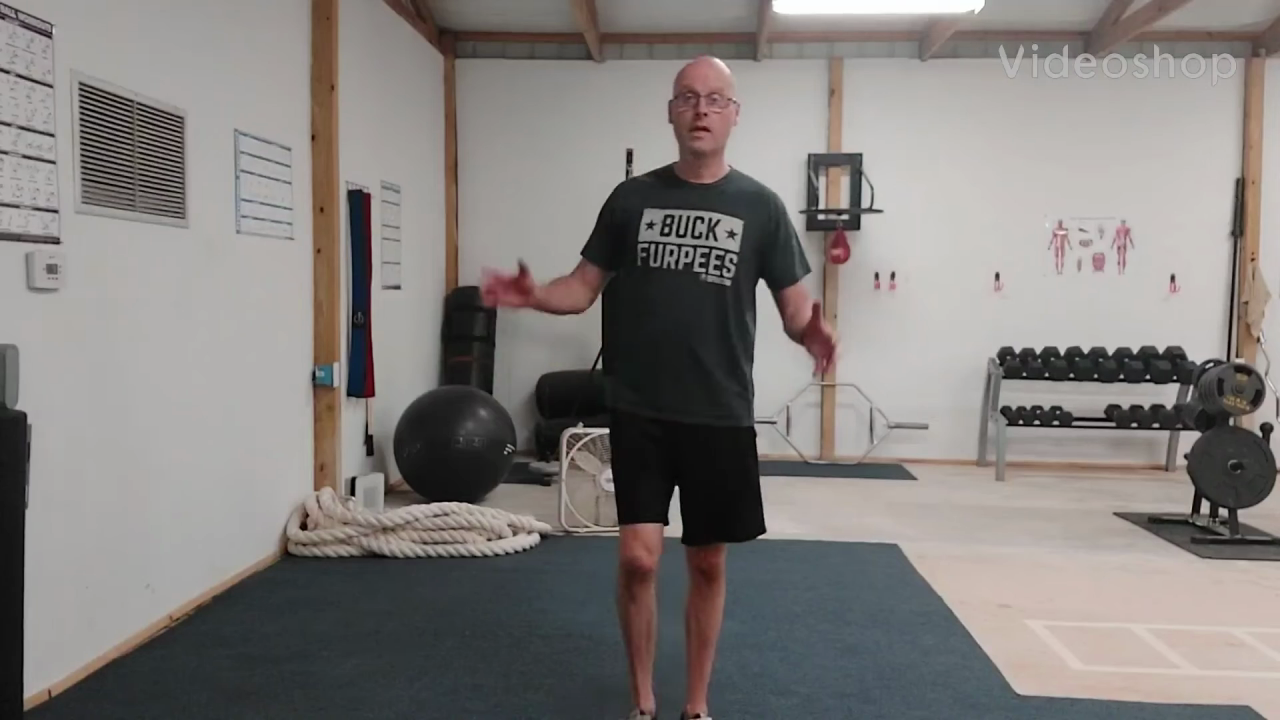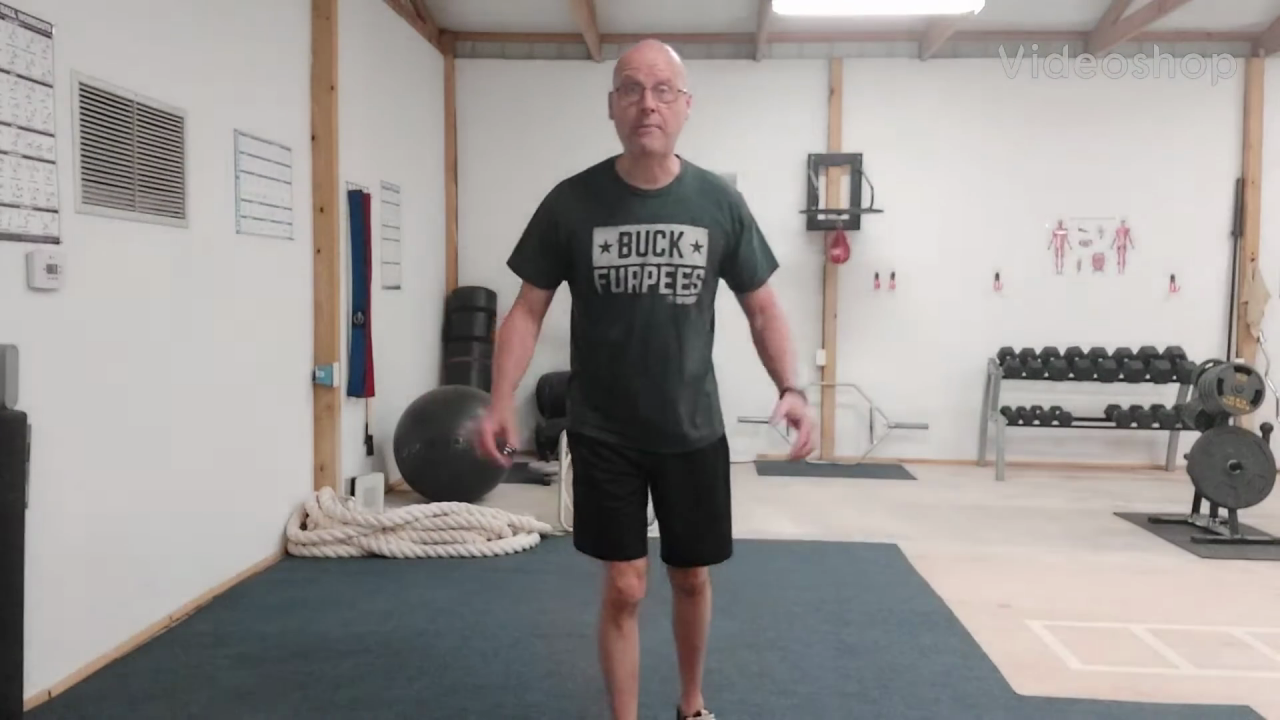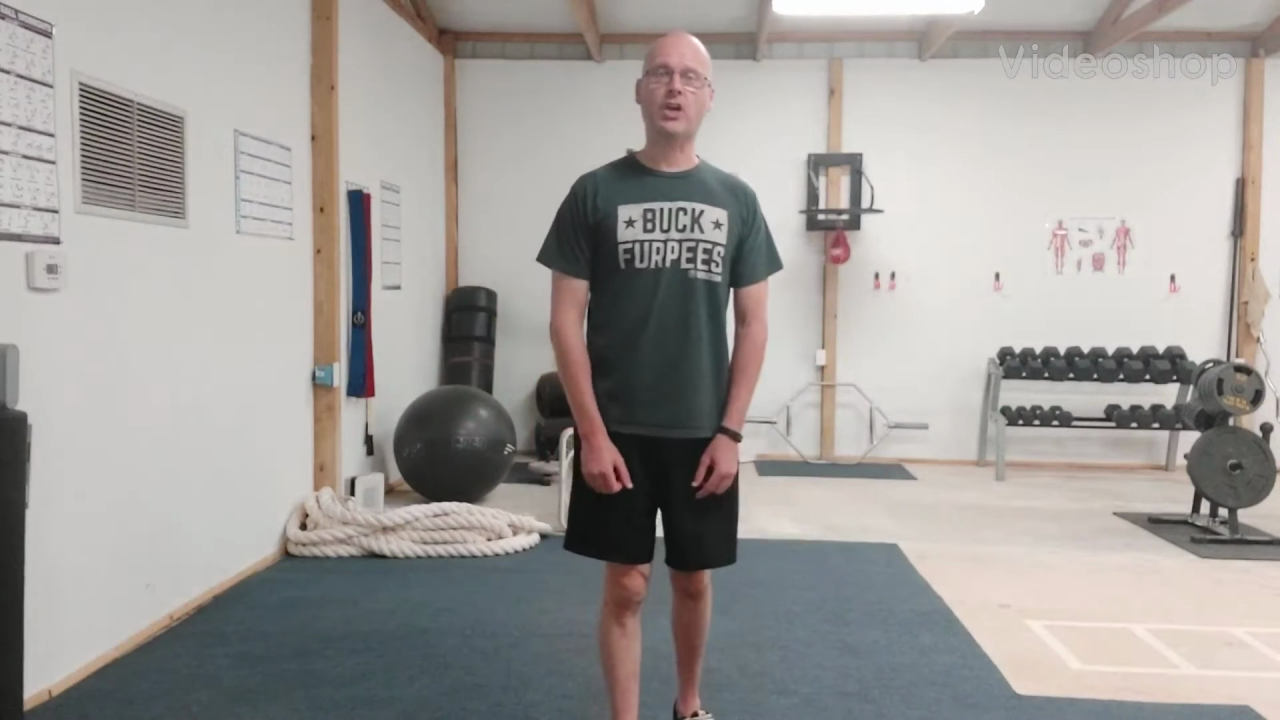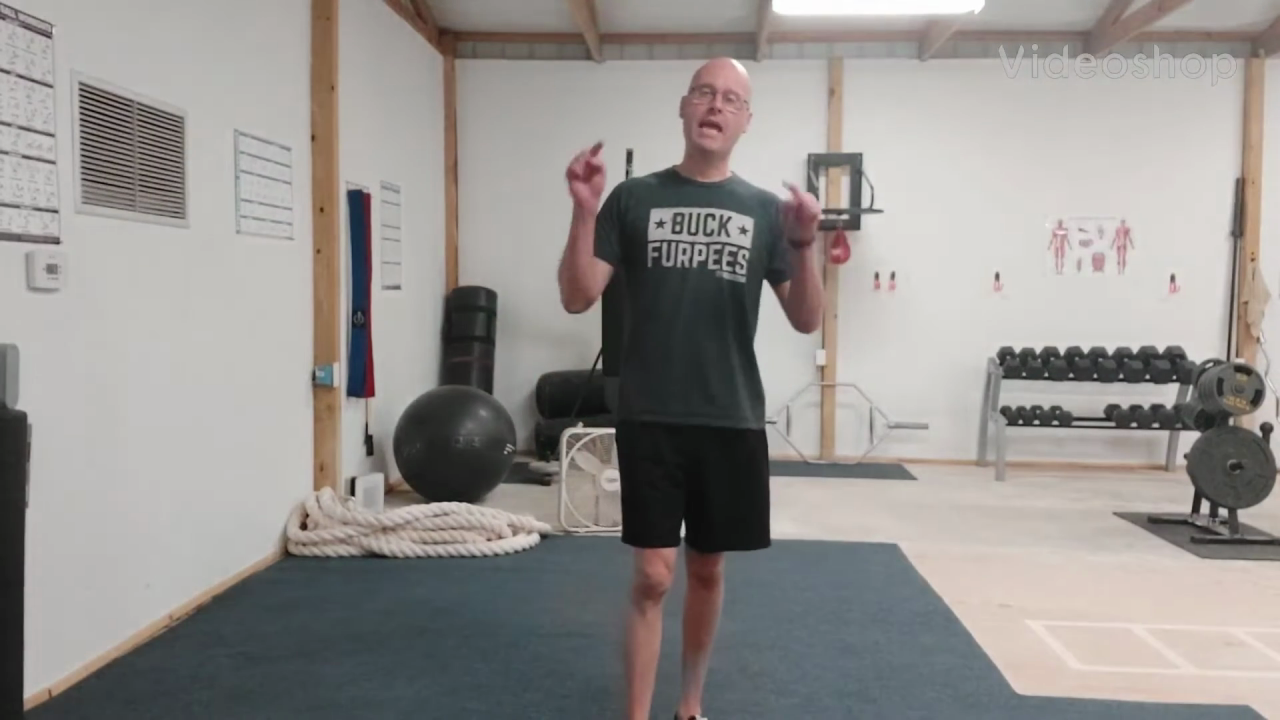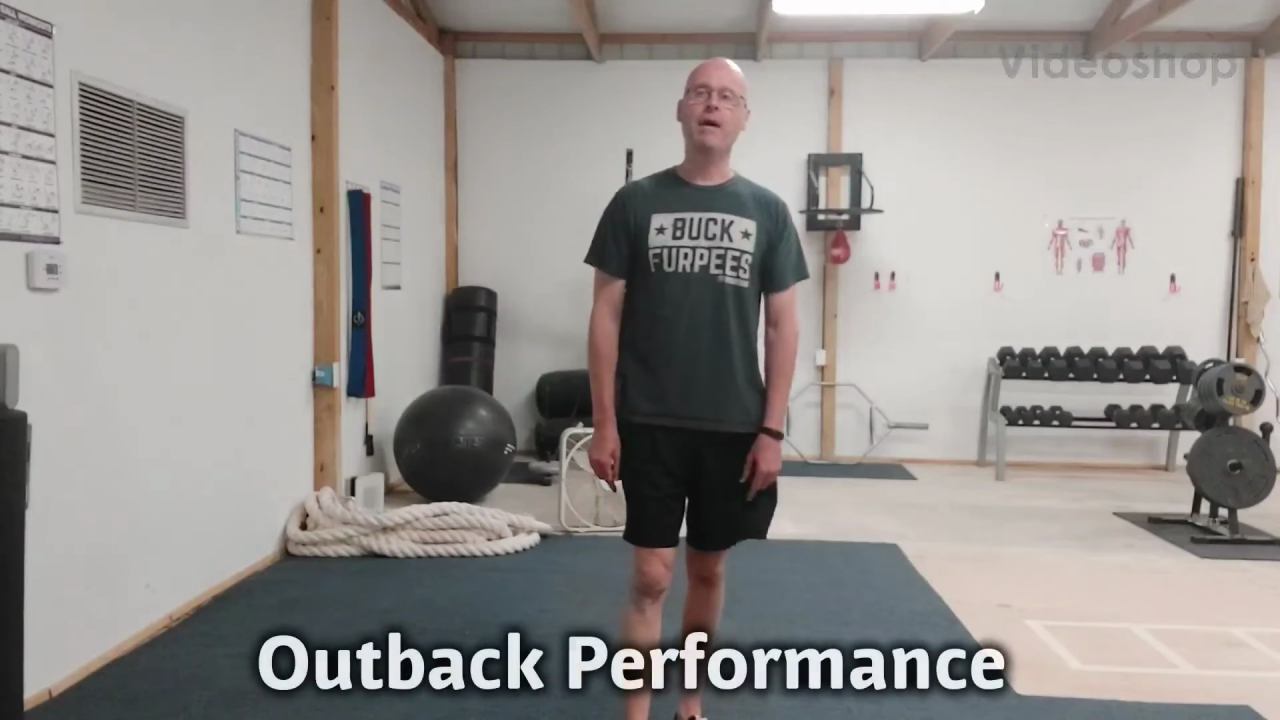
dt=1s
person 1, frame 1
left shoulder: (760, 206)
right shoulder: (632, 197)
left elbow: (793, 306)
right elbow: (585, 285)
left wrist: (811, 332)
right wrist: (533, 295)
left hip: (721, 418)
right hip: (638, 412)
left knee: (708, 565)
right knee: (638, 558)
person 1, frame 2
left shoulder: (719, 202)
right shoulder: (571, 204)
left elbow: (762, 308)
right elbow: (528, 308)
left wrist: (790, 388)
right wrist: (501, 403)
left hip: (692, 432)
right hip: (604, 435)
left knee: (691, 578)
right knee: (624, 588)
person 1, frame 3
left shoulder: (736, 199)
right shoulder: (595, 192)
left elbow: (752, 323)
right elbow: (567, 319)
left wrist: (730, 431)
right wrist: (593, 432)
left hip: (702, 432)
right hip: (618, 431)
left knee: (693, 580)
right knee: (625, 586)
person 1, frame 4
left shoulder: (765, 209)
right shoulder: (634, 197)
left elbow: (806, 319)
right elbow: (578, 297)
left wrist: (804, 245)
right wrist: (585, 212)
left hip: (732, 419)
right hip: (649, 418)
left knee: (708, 569)
right knee: (653, 575)
person 1, frame 5
left shoulder: (767, 210)
right shoulder: (635, 202)
left elbow: (782, 325)
right elbow: (606, 315)
left wrist: (772, 430)
right wrist: (604, 423)
left hip: (733, 426)
right hip: (650, 423)
left knee: (709, 568)
right knee: (651, 574)
